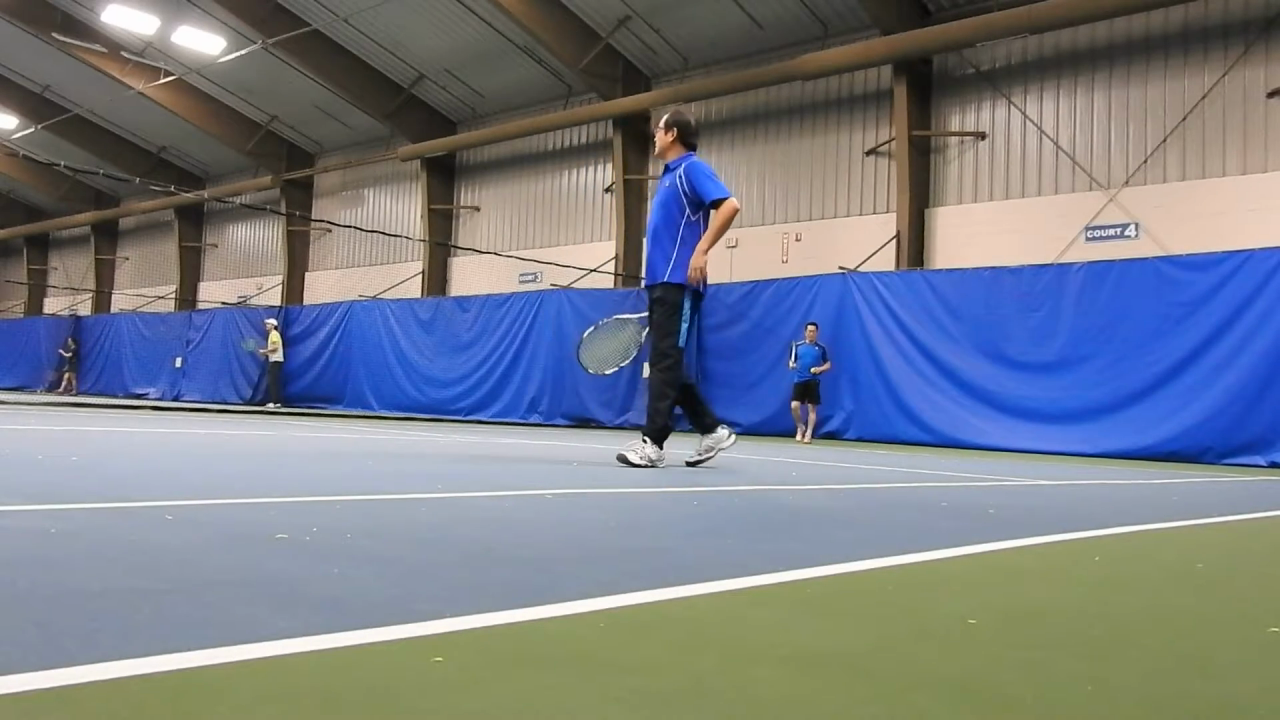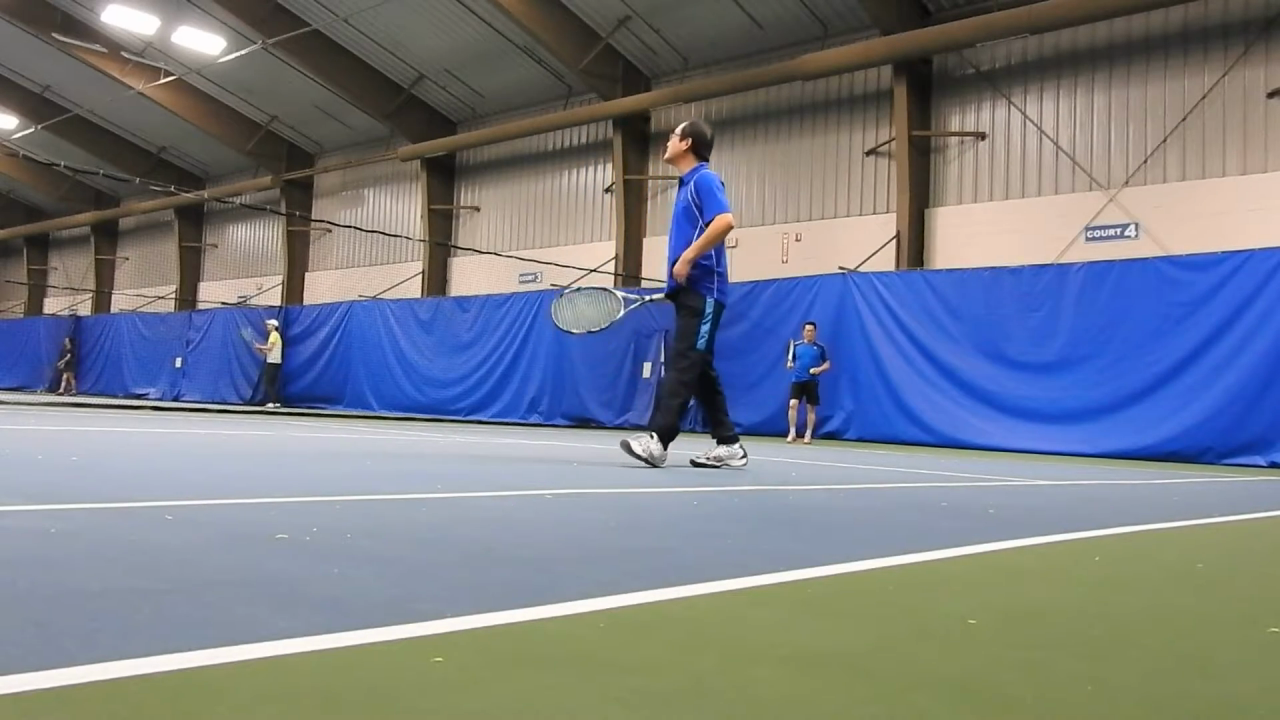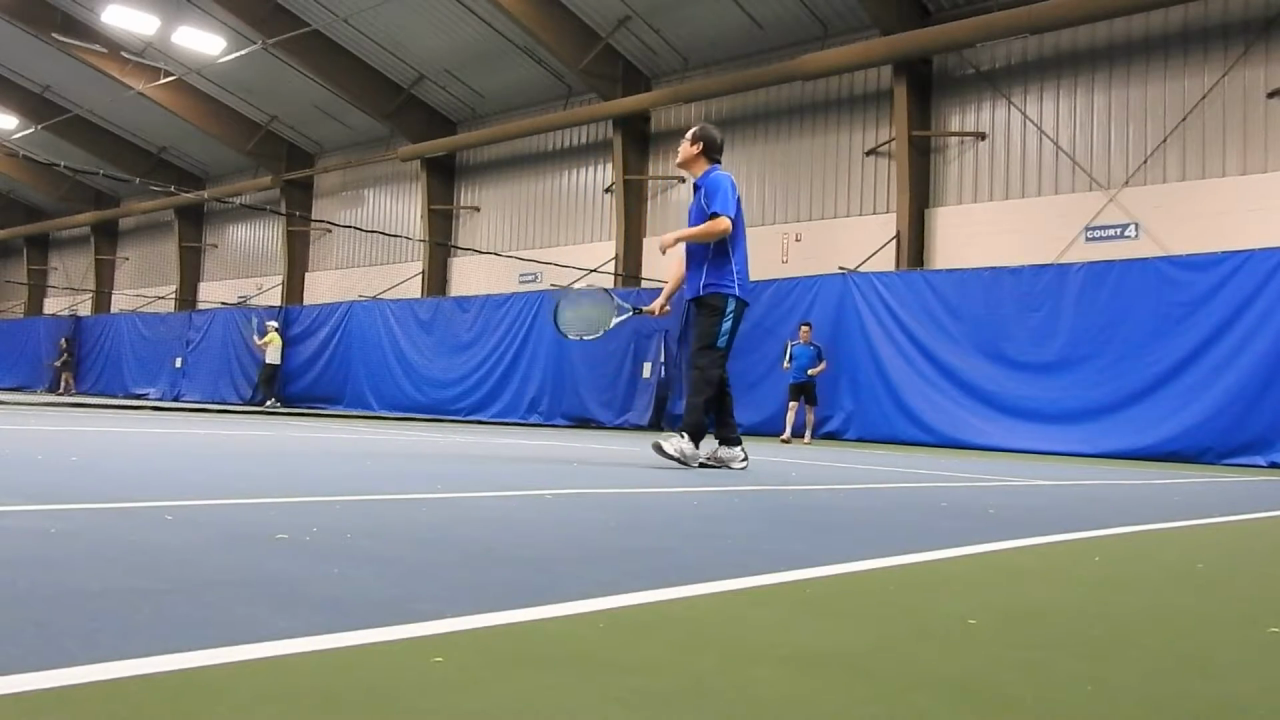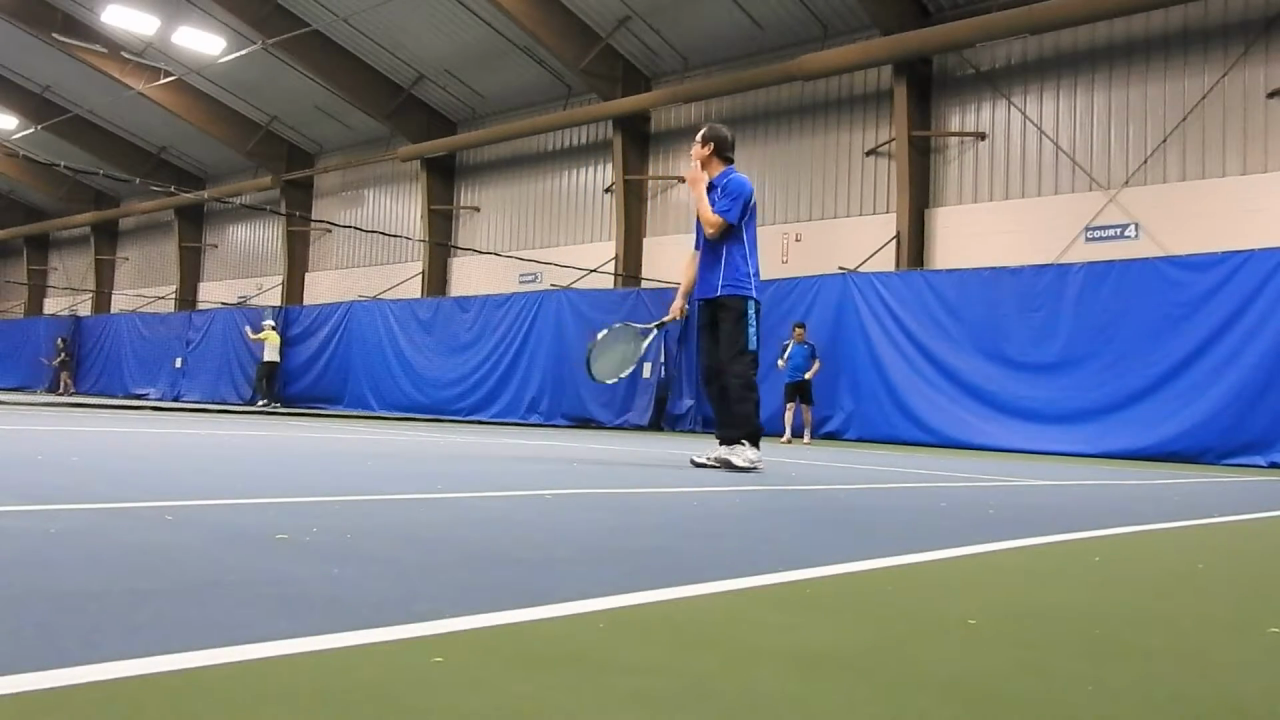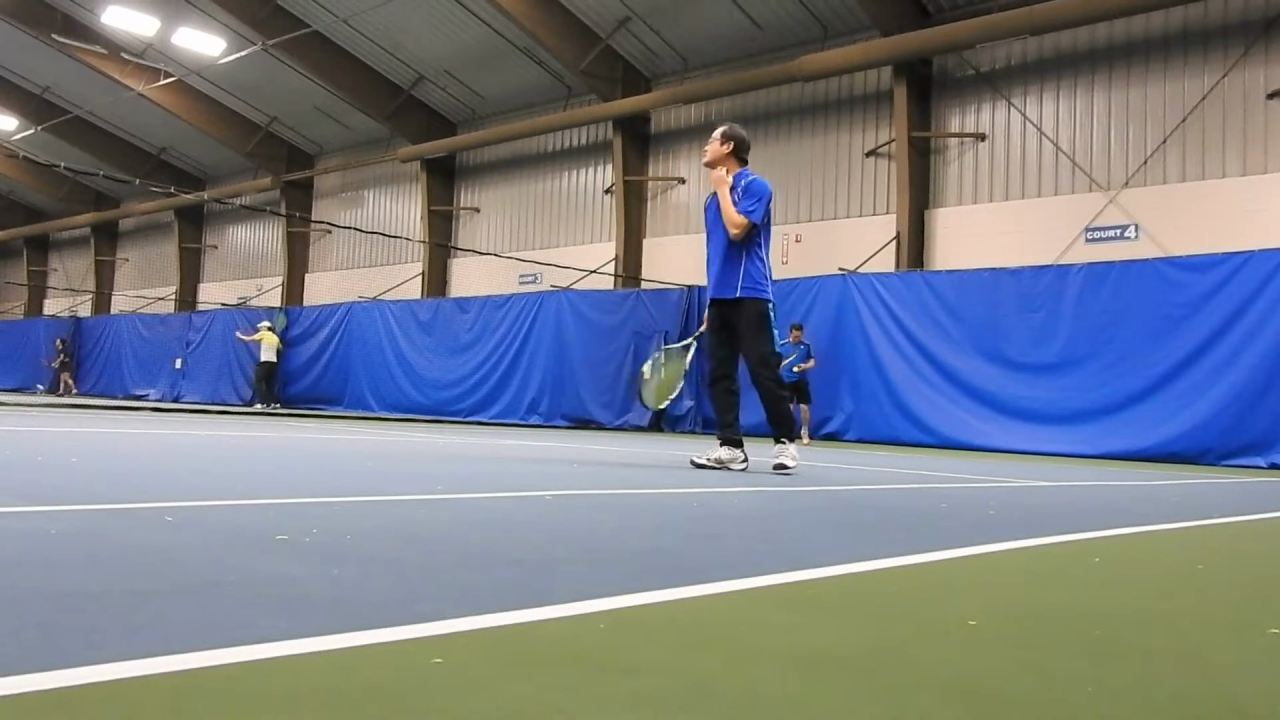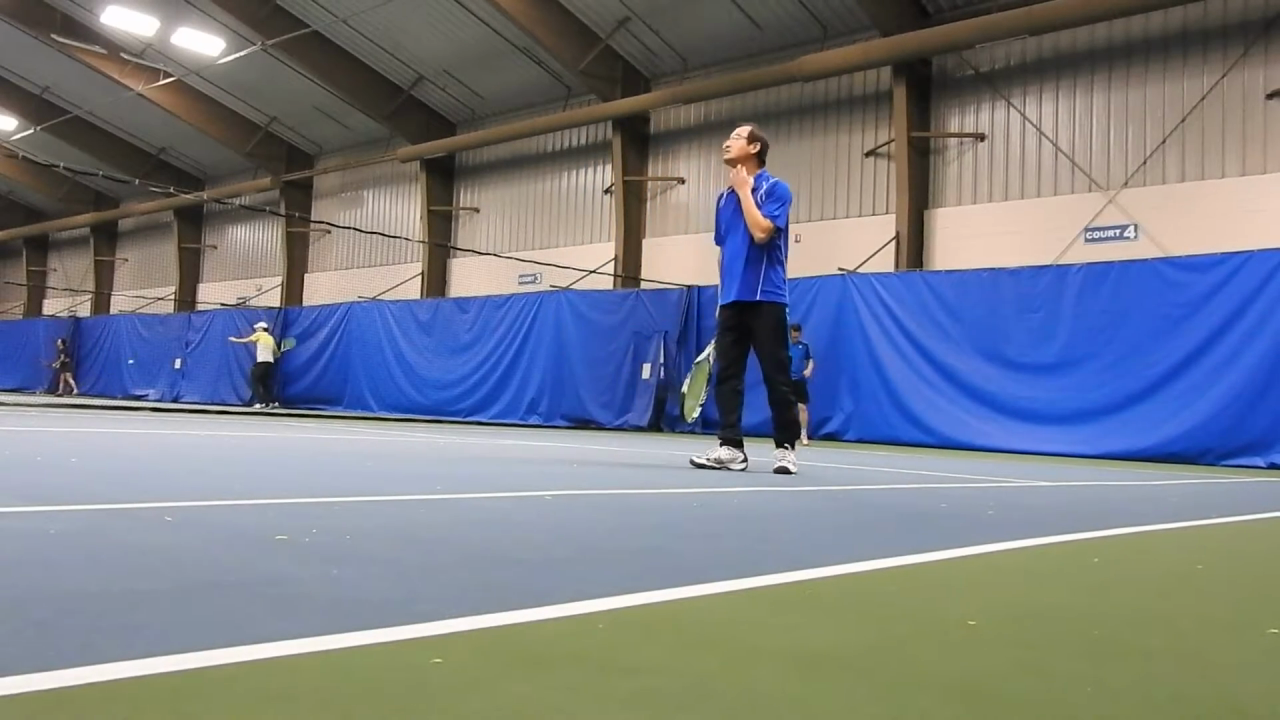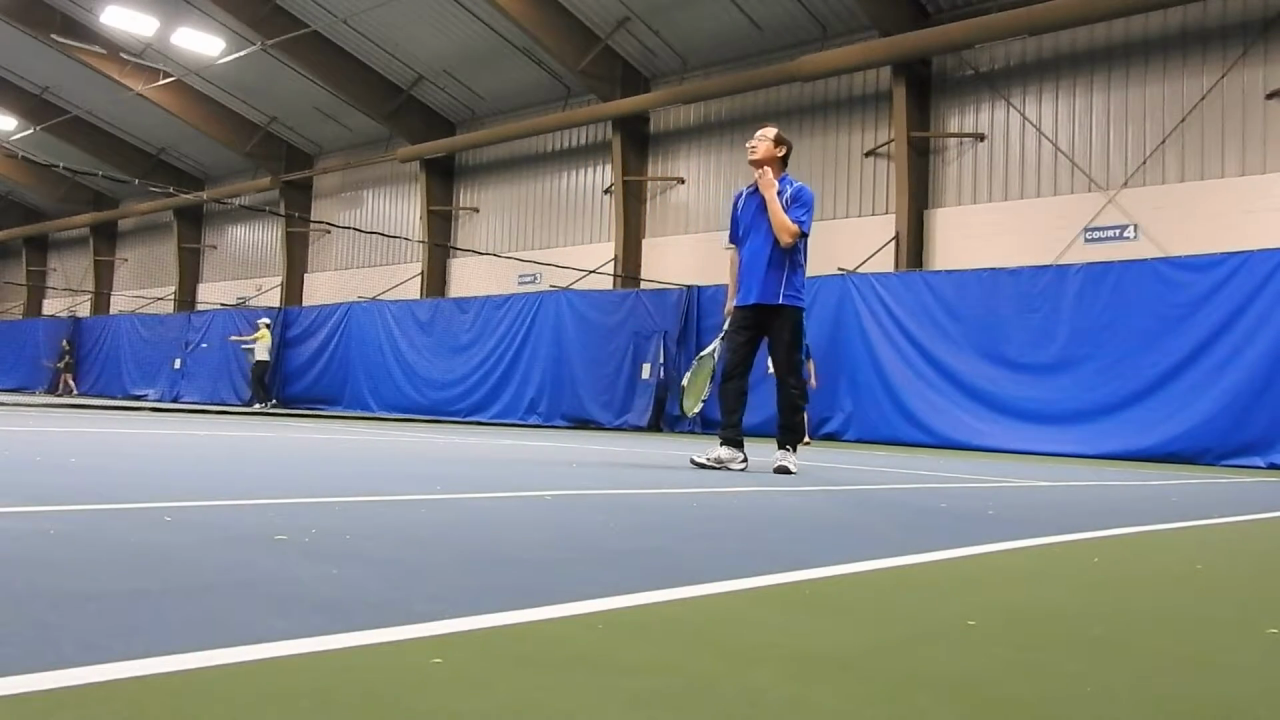
dt=0.2s
person 1, frame 1
left shoulder: (692, 169)
right shoulder: (669, 175)
left elbow: (730, 206)
left wrist: (702, 252)
left hip: (678, 282)
right hip: (660, 282)
left knee: (665, 362)
right knee: (664, 364)
left ankle: (654, 442)
right ankle: (712, 430)
person 1, frame 2
left shoulder: (704, 179)
right shoulder: (686, 184)
left elbow: (725, 221)
left wrist: (687, 258)
right wrist: (676, 279)
left hip: (702, 290)
right hip: (689, 290)
left knee: (682, 363)
right knee: (698, 368)
left ankle: (657, 439)
right ankle: (728, 444)
person 1, frame 3
left shoulder: (719, 180)
right shoulder: (701, 189)
left elbow: (723, 226)
right elbow: (689, 256)
left wrist: (677, 235)
right wrist: (665, 296)
left hip: (723, 291)
right hip: (704, 293)
left knee: (704, 364)
right knee: (709, 368)
left ankle: (688, 439)
right ankle: (730, 446)
person 1, frame 4
left shoulder: (737, 184)
right shoulder: (708, 191)
left elbow: (712, 227)
left wrist: (697, 188)
right wrist: (681, 296)
left hip: (737, 293)
right hip: (710, 296)
left knee: (738, 369)
right knee: (713, 371)
left ankle: (748, 444)
right ankle: (728, 444)
person 1, frame 5
left shoulder: (756, 186)
right shoulder: (712, 198)
left elbow: (736, 229)
left wrist: (722, 189)
right wrist: (708, 301)
left hip: (751, 295)
right hip: (720, 298)
left knee: (764, 371)
right knee: (719, 374)
left ankle: (784, 441)
right ankle: (730, 447)
person 1, frame 6
left shoulder: (776, 189)
right shoulder: (725, 197)
left elbow: (762, 232)
left wrist: (744, 190)
right wrist: (723, 296)
left hip: (766, 298)
right hip: (732, 300)
left knee: (776, 375)
right knee: (727, 374)
left ankle: (785, 446)
right ankle: (731, 447)
person 1, frame 7
left shoulder: (798, 193)
right shoulder: (742, 197)
left elbow: (788, 237)
left wrist: (770, 193)
right wrist: (732, 296)
left hip: (784, 301)
right hip: (747, 301)
left knee: (788, 377)
right knee: (732, 373)
left ankle: (787, 448)
right ankle: (731, 447)
